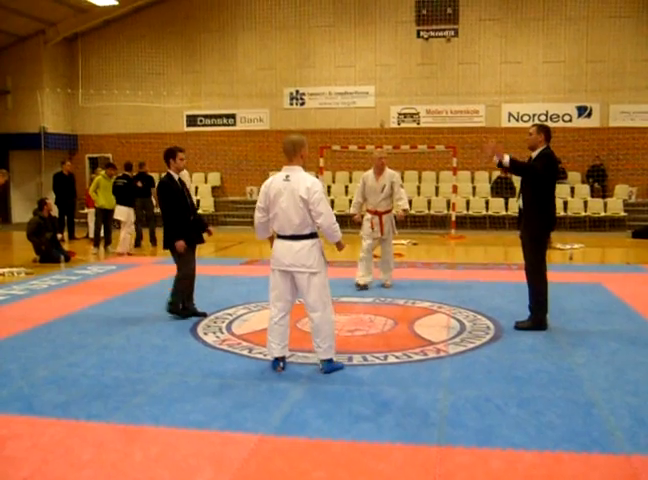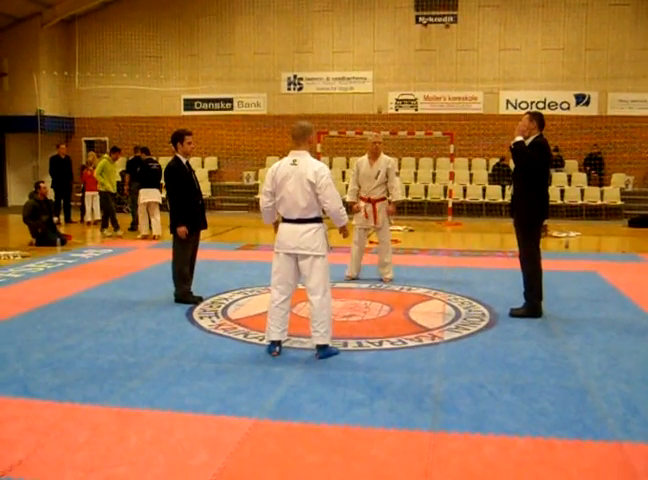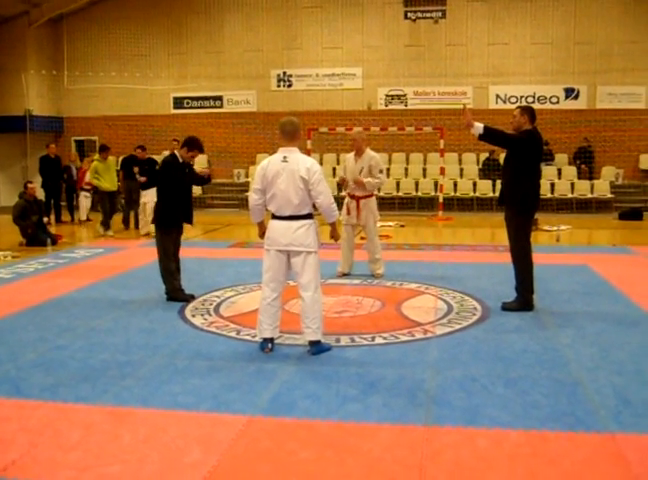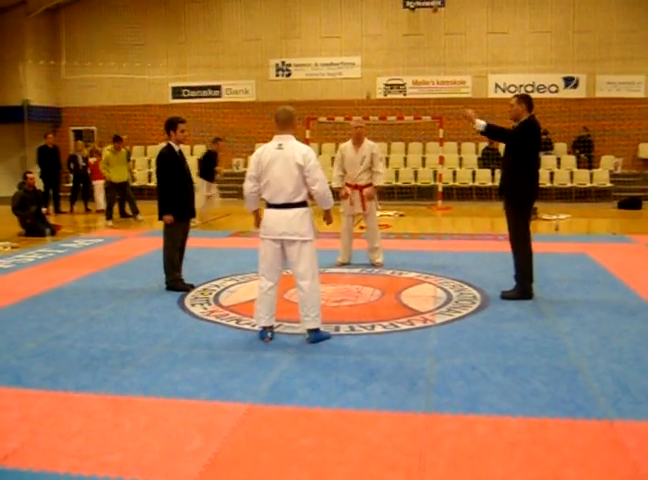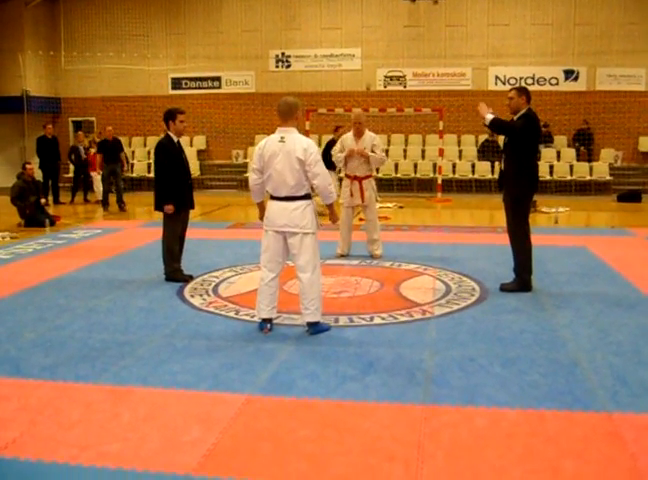
dt=1s
person 1, frame 1
left shoulder: (269, 184)
right shoulder: (311, 183)
left elbow: (260, 219)
right elbow: (325, 219)
left wrist: (269, 237)
right wrist: (338, 240)
left hip: (281, 250)
right hip: (307, 250)
left knee: (279, 307)
right knee: (319, 308)
left ankle: (278, 357)
right ankle: (326, 359)
person 1, frame 2
left shoulder: (276, 168)
right shoulder: (318, 168)
left elbow: (266, 203)
right elbow: (332, 203)
left wrist: (274, 222)
right wrist: (343, 226)
left hip: (286, 233)
right hip: (311, 234)
left knee: (280, 289)
right knee: (318, 291)
left ankle: (275, 341)
right ankle: (322, 344)
person 1, frame 3
left shoulder: (266, 165)
right shoulder: (309, 164)
left elbow: (255, 201)
right elbow: (324, 200)
left wrist: (260, 224)
right wrist: (334, 227)
left hip: (276, 230)
right hip: (303, 230)
left knee: (271, 287)
right knee: (309, 288)
left ankle: (267, 338)
right ankle: (314, 340)
person 1, frame 4
left shoulder: (261, 153)
right shoulder: (304, 151)
left elbow: (250, 189)
right elbow: (320, 187)
left wrist: (256, 215)
right wrist: (328, 211)
left hip: (271, 219)
right hip: (298, 219)
left knee: (268, 276)
right knee: (306, 276)
left ankle: (266, 327)
right ankle: (313, 329)
person 1, frame 5
left shoulder: (264, 145)
right shoulder: (306, 144)
left elbow: (255, 181)
right elbow: (321, 181)
left wrist: (261, 207)
right wrist: (332, 208)
left hip: (275, 211)
right hip: (300, 211)
left knee: (269, 267)
right knee: (308, 268)
left ankle: (265, 319)
right ankle: (312, 321)
person 2, frame 1
left shoulder: (547, 157)
right shoulder: (539, 157)
left elbow: (530, 171)
right elbow: (522, 171)
left wrist: (503, 158)
right wrist: (499, 157)
left hip: (539, 222)
right hip: (533, 220)
left knee: (536, 270)
right knee: (534, 269)
left ankle: (538, 318)
right ankle: (538, 316)
person 2, frame 2
left shoulder: (539, 145)
right shoulder: (533, 145)
left elbow: (525, 162)
right elbow: (520, 162)
left wrist: (519, 139)
right wrist: (517, 142)
left hip: (531, 209)
right hip: (527, 207)
left knee: (530, 256)
right knee: (528, 256)
left ankle: (533, 306)
right ankle: (532, 303)
person 2, frame 3
left shoulder: (530, 137)
right shoulder: (525, 138)
left elbow: (505, 139)
right elbow: (506, 141)
left wrist: (475, 126)
right wrist: (475, 126)
left hip: (522, 201)
right hip: (519, 200)
left knee: (520, 249)
right knee: (520, 249)
left ankle: (525, 299)
right ankle: (524, 296)
person 2, frame 4
left shoulder: (530, 126)
right shoulder: (524, 127)
left elbow: (507, 134)
right elbow: (506, 135)
left wrist: (478, 122)
right wrist: (478, 122)
left hip: (521, 191)
right hip: (517, 190)
left knee: (520, 238)
right knee: (519, 238)
left ankle: (524, 287)
right ankle: (524, 285)
person 2, frame 5
left shoulder: (529, 119)
right shoulder: (520, 120)
left elbow: (509, 128)
left wrist: (488, 116)
right wrist: (488, 116)
left hip: (521, 183)
right hip: (515, 182)
left knee: (519, 231)
right knee: (518, 231)
left ankle: (523, 280)
right ankle: (522, 277)
person 3, frame 1
left shoulder: (180, 182)
right shoulder: (165, 184)
right elbow: (168, 214)
left wrist: (203, 226)
right wrist: (176, 238)
left hip: (189, 234)
right hip: (178, 236)
left knee: (190, 272)
right knee: (185, 272)
left ankle: (188, 306)
right ankle: (174, 304)
person 3, frame 2
left shoulder: (186, 165)
right shoulder: (173, 168)
right elbow: (174, 199)
left wrist: (199, 218)
right wrist: (179, 224)
left hip: (193, 220)
right hip: (183, 222)
left knee: (190, 259)
right knee: (182, 259)
left ankle: (186, 291)
right ankle: (182, 293)
person 3, frame 3
left shoulder: (185, 164)
right shoulder: (167, 163)
left elbow: (196, 180)
right elbow: (178, 183)
left wrist: (204, 175)
right wrist: (196, 174)
left hip: (177, 216)
right hip: (166, 216)
left knee: (174, 255)
right knee: (167, 255)
left ankle: (175, 289)
right ankle: (173, 291)
person 3, frame 4
left shoulder: (178, 153)
right shoulder: (165, 155)
right elbow: (164, 186)
left wrist: (189, 208)
right wrist: (166, 211)
left hip: (183, 208)
right hip: (174, 210)
left knee: (180, 246)
right knee: (172, 246)
left ankle: (177, 278)
right ankle: (172, 280)
person 3, frame 5
left shoulder: (176, 144)
right shoulder: (164, 145)
right elbow: (163, 176)
left wrist: (186, 198)
right wrist: (167, 201)
left hip: (182, 199)
right hip: (172, 200)
left knee: (179, 236)
right knee: (171, 236)
left ankle: (176, 269)
right ankle: (171, 271)
person 4, frame 1
left shoulder: (393, 175)
right shoulder: (366, 176)
left elbow: (400, 194)
right elbow: (359, 196)
left wrist: (402, 209)
right wrist: (356, 212)
left hip: (386, 217)
right hip: (370, 217)
left knee: (387, 251)
right knee: (366, 249)
left ankle: (386, 279)
right ankle: (363, 280)
person 4, frame 2
left shoulder: (388, 162)
right shoulder: (360, 162)
left elbow: (394, 183)
right elbow: (353, 184)
left wrist: (393, 203)
right wrist: (353, 202)
left hip: (381, 205)
right hip: (363, 205)
left knee: (384, 241)
right knee: (358, 240)
left ankle: (386, 273)
right ankle: (353, 272)
person 4, frame 3
left shoulder: (373, 157)
right shoulder: (348, 158)
left elbow: (380, 179)
left wrist: (363, 182)
right wrist: (342, 180)
left hip: (366, 202)
right hip: (350, 201)
left knee: (372, 237)
right knee: (347, 237)
left ankle: (377, 268)
right ankle: (344, 268)
person 4, frame 4
left shoulder: (372, 147)
right shoulder: (343, 148)
left elbow: (378, 169)
right elbow: (338, 170)
left wrist: (374, 188)
right wrist: (340, 188)
left hip: (366, 191)
right hip: (349, 191)
left knee: (372, 226)
right knee: (346, 226)
left ankle: (376, 257)
right ankle: (344, 257)
person 4, frame 5
left shoulder: (373, 138)
right shoulder: (344, 138)
left elbow: (382, 158)
right elbow: (335, 157)
left wrist: (367, 155)
right wrist: (345, 155)
left hip: (366, 183)
right hip: (349, 183)
left knee: (371, 217)
right knee: (345, 217)
left ankle: (375, 249)
right ankle: (343, 249)
